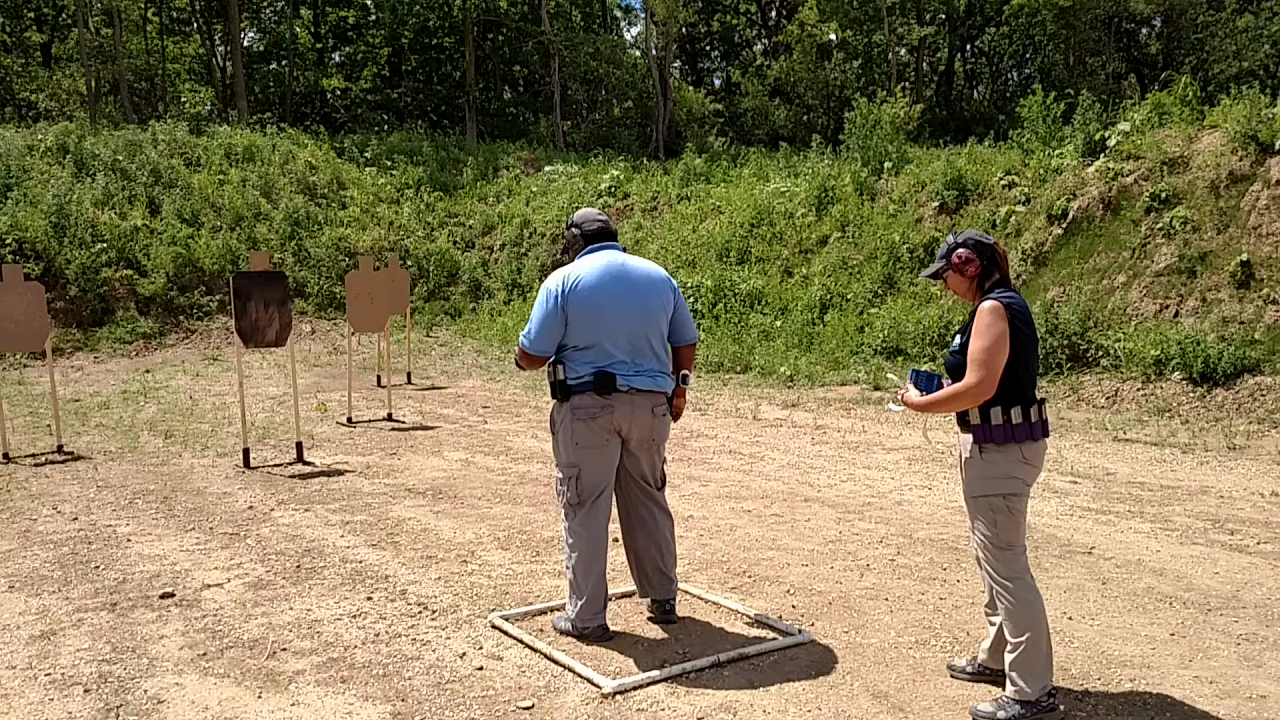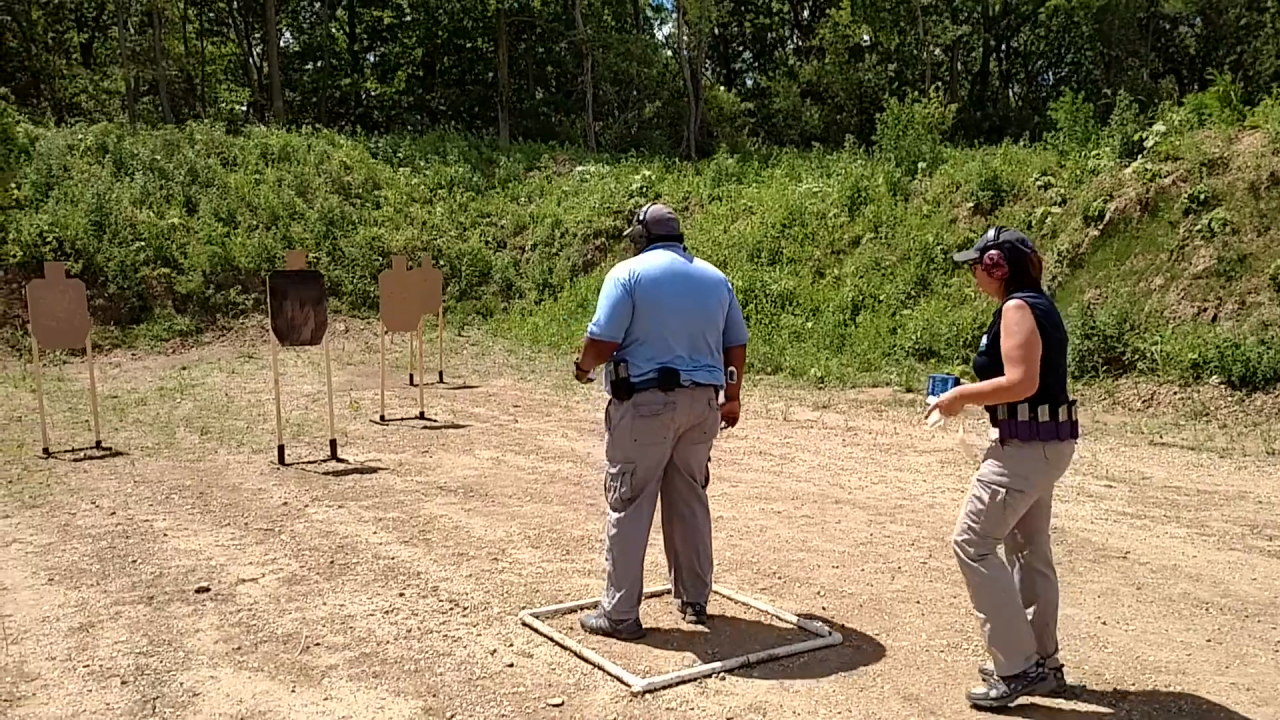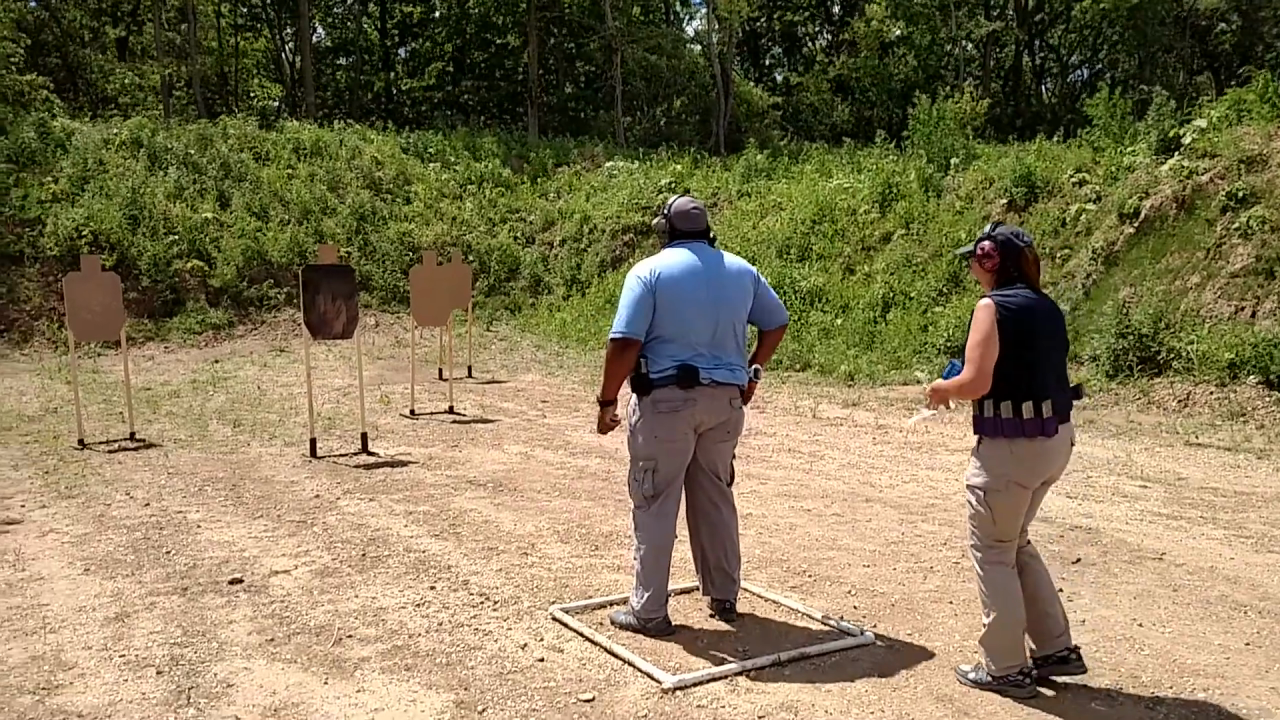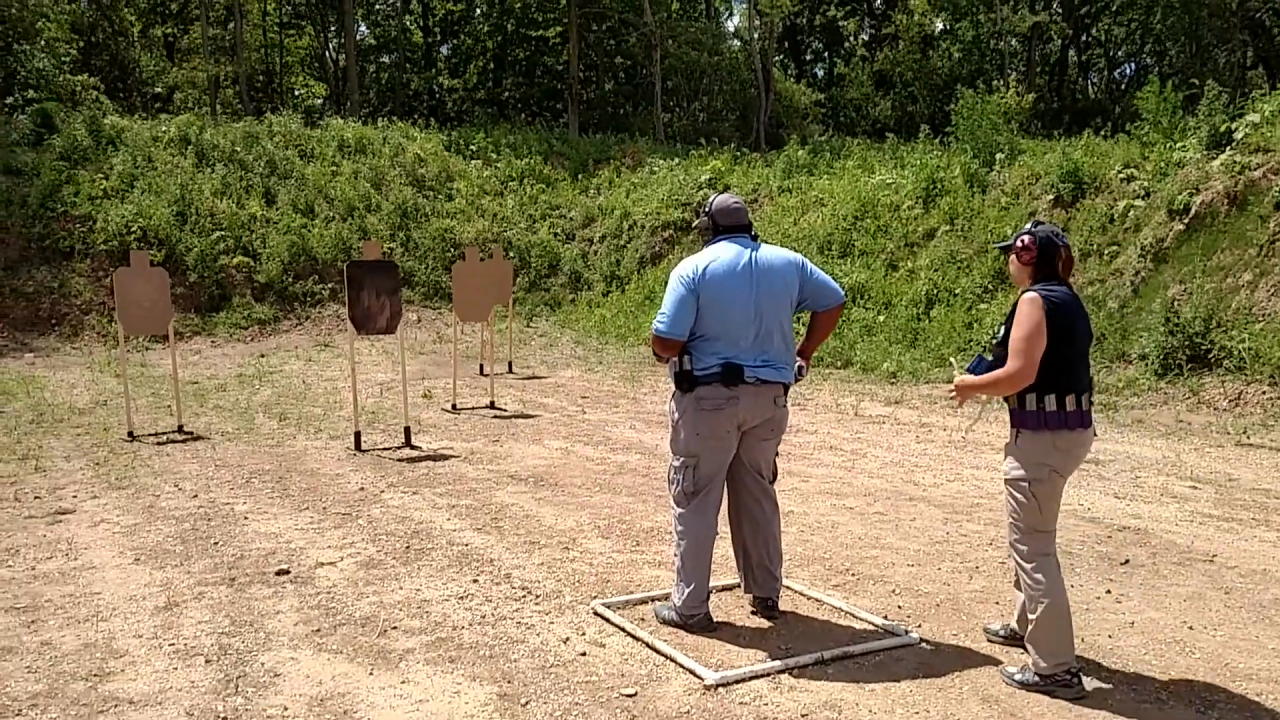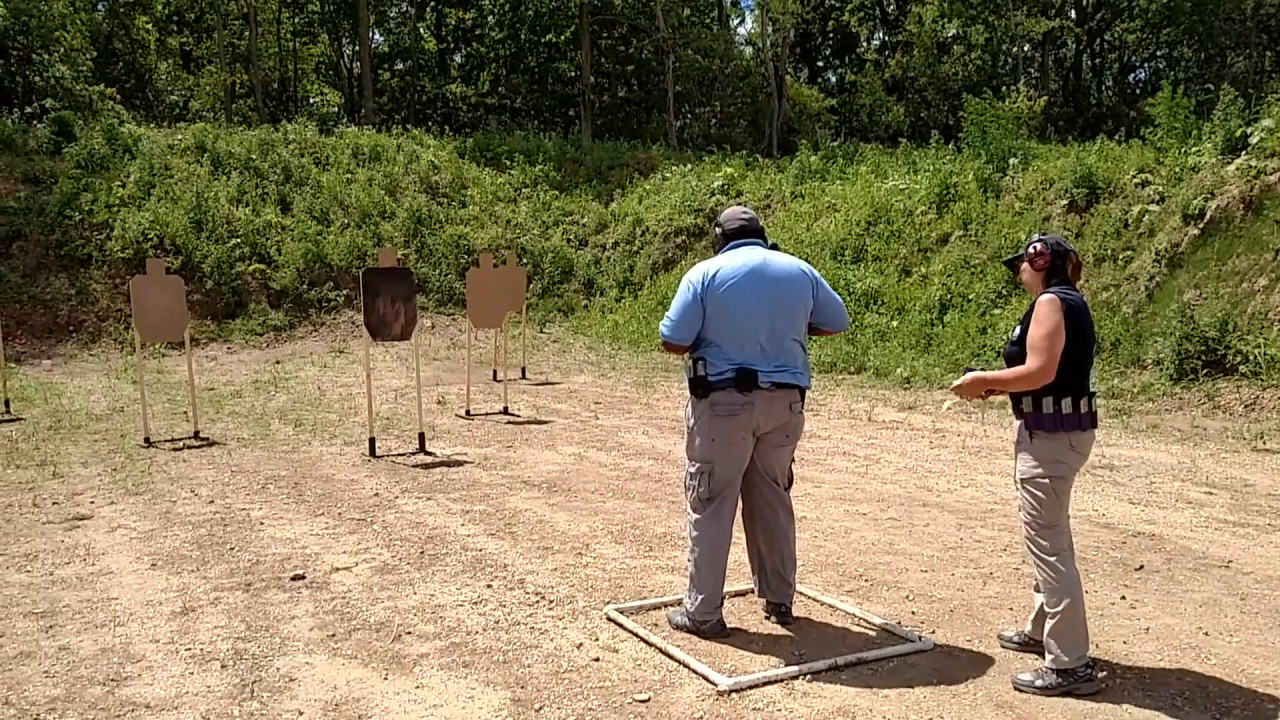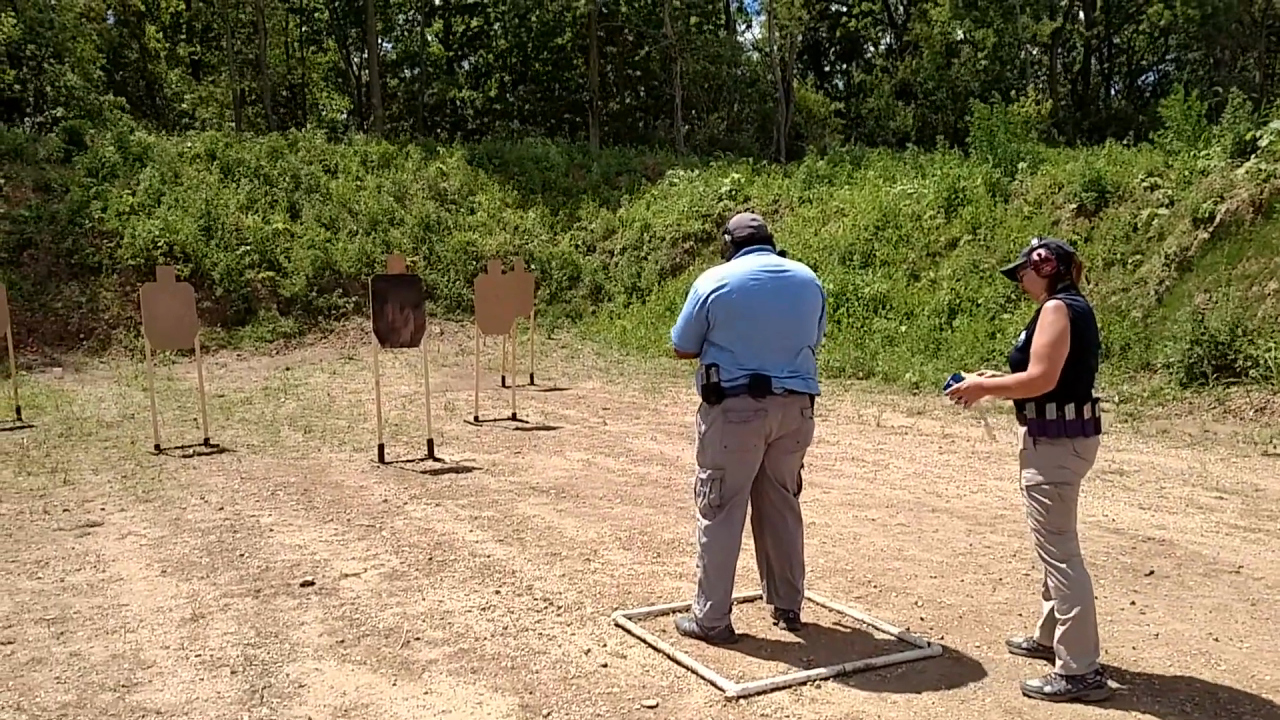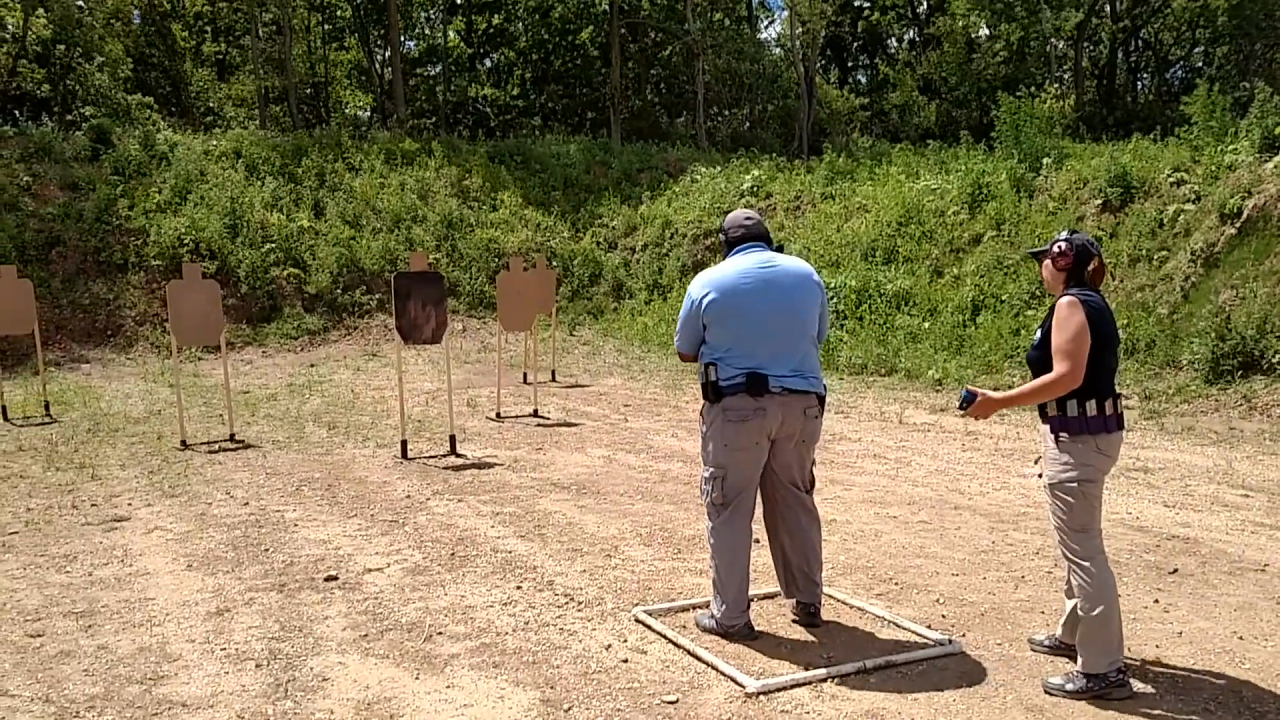
dt=0.7s
person 1, frame 1
left shoulder: (992, 308)
right shoulder: (1002, 305)
left elbow: (979, 388)
left wrist: (920, 403)
right wrist: (939, 390)
left hip: (1000, 449)
right hip: (995, 445)
left knee: (1005, 565)
right knee: (994, 558)
right ankle: (999, 658)
person 1, frame 2
left shoulder: (1017, 308)
right shoulder: (1036, 305)
left elbow: (1021, 383)
left wrist: (964, 395)
right wrist: (971, 391)
left hip: (1027, 445)
right hip: (1040, 443)
left knee: (972, 542)
right knee: (1029, 551)
left ankle: (1019, 666)
right ankle: (1038, 661)
person 1, frame 3
left shoulder: (993, 306)
right shoulder: (1045, 306)
left elbow: (975, 383)
left wrist: (941, 389)
right wrist: (956, 388)
left hip: (1010, 443)
right hip: (1054, 437)
left knee: (992, 553)
right knee: (1015, 544)
left ankle: (1006, 669)
right ankle: (1055, 650)
person 1, frame 4
left shoulder: (1035, 300)
right shoulder: (1066, 300)
left elbow: (1020, 374)
left wrist: (971, 385)
right wrist: (984, 382)
left hip: (1043, 434)
right hip: (1070, 429)
left knee: (1031, 545)
right knee: (1034, 536)
left ankle: (1055, 667)
right ankle: (1027, 624)
person 1, frame 5
left shoulder: (1051, 301)
right shoulder: (1066, 302)
left elbow: (1039, 372)
left wrist: (984, 379)
right wrist: (998, 386)
left hip: (1050, 434)
right hip: (1058, 430)
left knee: (1048, 543)
right knee: (1050, 537)
left ankle: (1071, 664)
right ankle: (1043, 629)
person 1, frame 6
left shoulder: (1057, 309)
right shoulder: (1072, 308)
left elbow: (1040, 379)
left wrist: (984, 386)
right wrist: (994, 381)
left hip: (1055, 440)
right hip: (1063, 436)
left knee: (1059, 550)
right knee: (1054, 544)
left ankle: (1080, 670)
right ankle: (1050, 636)
person 1, frame 7
left shoulder: (1071, 304)
right shoulder: (1091, 304)
left elbow: (1066, 377)
left wrist: (999, 401)
left hip: (1079, 438)
right hip: (1090, 431)
left knee: (1083, 549)
right knee: (1078, 544)
left ankle: (1102, 669)
right ankle: (1074, 634)
person 2, frame 1
left shoulder: (564, 281)
right shoulder: (658, 276)
left elbow: (532, 354)
right elbow: (685, 344)
left wrist: (521, 360)
right wrist: (678, 390)
left hip: (587, 407)
right hip: (649, 404)
left knee: (585, 512)
right knee: (648, 502)
left ankle: (587, 617)
right ankle: (663, 598)
person 2, frame 2
left shoulder: (628, 273)
right shoulder: (715, 277)
left elbow: (603, 342)
right elbow: (736, 344)
left wrist: (583, 366)
right wrist: (731, 396)
left hip: (644, 403)
right hip: (700, 401)
left knee: (628, 506)
right knee: (689, 500)
left ankle: (620, 613)
right ankle: (694, 600)
person 2, frame 3
left shoulder: (649, 271)
right shoulder: (740, 270)
left elbow: (625, 343)
right elbow: (776, 323)
left wrist: (607, 401)
right wrist: (752, 370)
left hip: (666, 400)
right hip: (725, 399)
left knee: (653, 505)
right knee: (716, 499)
left ankle: (648, 611)
right ankle: (724, 597)
person 2, frame 4
left shoulder: (694, 267)
right shoulder: (786, 262)
left elbow: (667, 340)
right elbow: (833, 301)
left wrist: (662, 353)
right wrist: (803, 355)
left hip: (710, 397)
right hip: (769, 397)
left knee: (695, 501)
right knee: (758, 496)
left ankle: (690, 607)
right ankle: (766, 595)
person 2, frame 5
left shoulder: (706, 273)
right shoulder: (800, 272)
left elbow: (673, 341)
right elbow: (836, 322)
left hip: (724, 402)
right hip: (784, 400)
left knee: (710, 507)
right knee: (772, 501)
left ankle: (703, 612)
right ankle: (779, 600)
person 2, frame 6
left shoulder: (715, 281)
right shoulder: (808, 280)
left elbow: (683, 348)
left hip: (735, 408)
right hip: (794, 407)
left knee: (720, 512)
right knee: (782, 507)
left ankle: (711, 618)
right ankle: (788, 606)
person 2, frame 7
left shoulder: (708, 283)
right shoulder: (805, 273)
left elbow: (687, 352)
right elbow: (819, 336)
left hip: (738, 407)
right hip: (801, 403)
left knee: (729, 512)
right knee: (795, 503)
left ankle: (730, 616)
right ankle: (808, 601)
